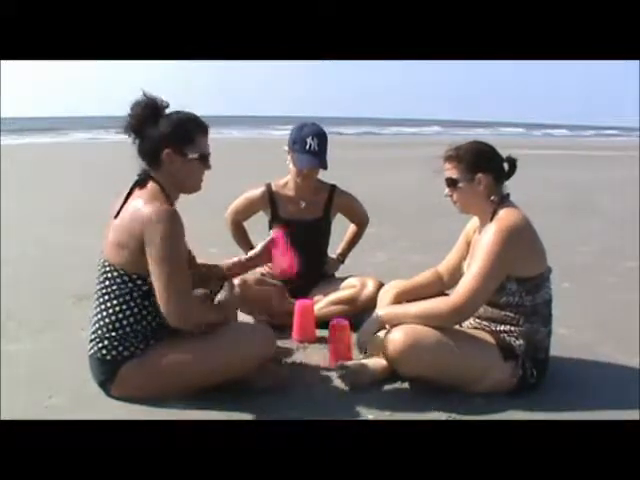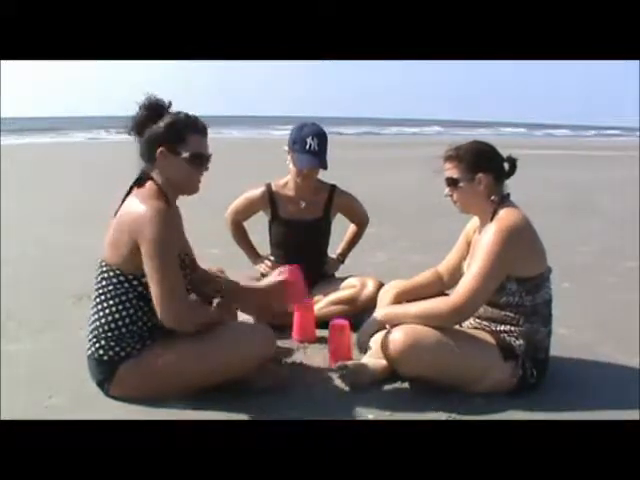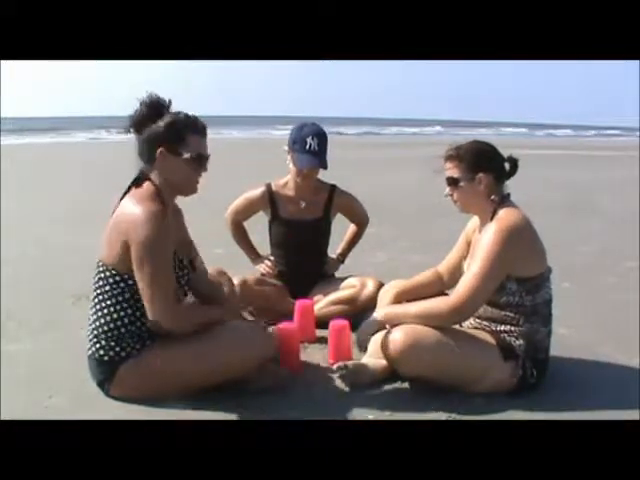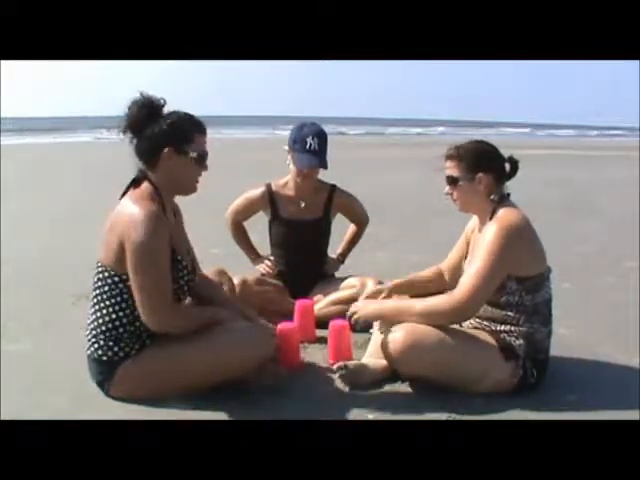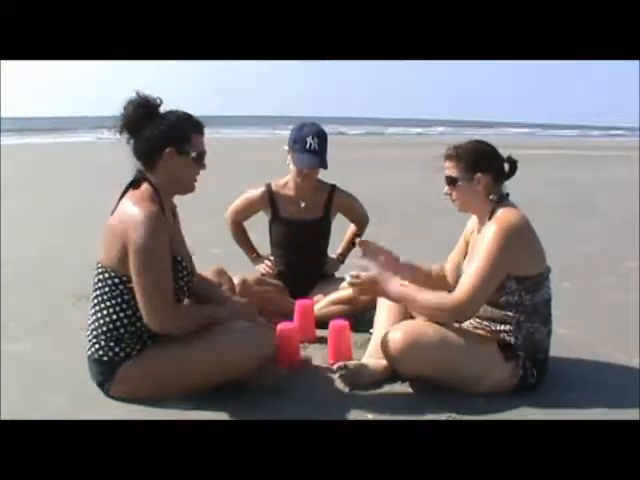
dt=0.1s
person 1, frame 1
left shoulder: (147, 201)
right shoulder: (159, 215)
left elbow: (191, 274)
right elbow: (180, 313)
left wrist: (248, 261)
right wrist: (224, 312)
left hip: (140, 339)
right hip: (127, 366)
left knee: (218, 284)
right knee: (260, 341)
person 1, frame 2
left shoulder: (149, 202)
right shoulder: (154, 214)
left elbow: (194, 277)
right elbow: (174, 314)
left wrist: (253, 291)
right wrist: (221, 315)
left hip: (130, 347)
right hip: (126, 367)
left knee: (225, 290)
right knee: (260, 341)
person 1, frame 3
left shoulder: (167, 209)
right shoulder: (147, 217)
left elbow: (198, 279)
right elbow: (166, 315)
left wrist: (242, 318)
right wrist: (221, 316)
left hip: (139, 344)
right hip: (126, 366)
left knee: (220, 279)
right knee: (258, 343)
person 1, frame 4
left shoulder: (166, 209)
right shoulder: (145, 217)
left elbow: (196, 281)
right elbow: (159, 318)
left wrist: (250, 319)
right wrist: (220, 315)
left hip: (137, 345)
right hip: (124, 366)
left knee: (219, 278)
right knee: (258, 343)
left ankle: (220, 365)
person 1, frame 5
left shoulder: (163, 208)
right shoulder: (147, 219)
left elbow: (190, 283)
right elbow: (164, 320)
left wrist: (241, 311)
right wrist: (226, 314)
left hip: (136, 342)
right hip: (125, 366)
left knee: (216, 280)
right knee: (258, 342)
left ankle: (220, 365)
person 2, frame 1
left shoulder: (504, 228)
right shoulder: (480, 222)
left elbow: (457, 309)
right elbow: (443, 275)
left wrist: (384, 315)
right wrist: (395, 295)
left hip: (513, 358)
right hip: (483, 330)
left knee: (401, 341)
right knee: (391, 290)
left ankle: (382, 361)
right ankle: (376, 362)
person 2, frame 2
left shoulder: (504, 228)
right shoulder: (481, 222)
left elbow: (457, 309)
right elbow: (443, 275)
left wrist: (384, 315)
right wrist: (395, 295)
left hip: (513, 358)
right hip: (485, 331)
left knee: (401, 341)
right knee: (392, 290)
left ankle: (383, 362)
right ankle: (376, 362)
person 2, frame 3
left shoulder: (504, 228)
right shoulder: (481, 222)
left elbow: (456, 309)
right elbow: (444, 275)
left wrist: (383, 316)
right wrist: (392, 297)
left hip: (513, 357)
right hip: (483, 329)
left knee: (401, 341)
right knee: (395, 296)
left ankle: (385, 364)
right ankle: (375, 362)
person 2, frame 4
left shoulder: (503, 228)
right shoulder: (481, 221)
left elbow: (459, 308)
right elbow: (445, 274)
left wrist: (383, 309)
right wrist: (392, 288)
left hip: (513, 356)
right hip: (484, 329)
left knee: (401, 341)
right knee: (396, 295)
left ankle: (384, 363)
right ankle: (375, 362)
person 2, frame 5
left shoulder: (502, 228)
right shoulder: (480, 221)
left elbow: (459, 309)
right elbow: (446, 277)
left wrist: (386, 285)
right wrist: (394, 264)
left hip: (513, 357)
right hip: (484, 331)
left knee: (401, 340)
right knee: (396, 291)
left ankle: (385, 364)
right ankle: (375, 362)
person 3, frame 1
left shoulder: (335, 198)
right shoulder: (267, 195)
left elbow: (361, 221)
right elbow: (233, 218)
left wrist: (340, 257)
left hip: (319, 285)
left knee: (372, 289)
left ankle: (289, 317)
right ankle: (327, 311)
person 3, frame 2
left shoulder: (335, 198)
right shoulder: (267, 195)
left elbow: (361, 221)
right elbow: (233, 218)
left wrist: (340, 257)
right wrist: (256, 258)
left hip: (319, 285)
left knee: (372, 289)
left ankle: (290, 317)
right ankle: (331, 311)
person 3, frame 3
left shoulder: (335, 198)
right shoulder: (267, 196)
left elbow: (361, 221)
right elbow: (233, 218)
left wrist: (339, 257)
right wrist: (255, 258)
left hip: (319, 286)
right hip: (279, 287)
left knee: (372, 288)
left ankle: (291, 316)
right ankle: (326, 311)
person 3, frame 4
left shoulder: (335, 198)
right shoulder: (267, 195)
left elbow: (361, 221)
right elbow: (233, 218)
left wrist: (340, 257)
right wrist: (255, 258)
left hip: (319, 285)
right hip: (279, 286)
left knee: (371, 289)
right knee: (239, 287)
left ankle: (286, 315)
right ankle: (328, 311)
person 3, frame 5
left shoulder: (335, 198)
right shoulder: (267, 196)
left elbow: (361, 220)
right elbow: (232, 218)
left wrist: (339, 258)
right wrist: (256, 258)
left hip: (319, 286)
right hip: (278, 287)
left ankle: (292, 316)
right ankle: (327, 311)
